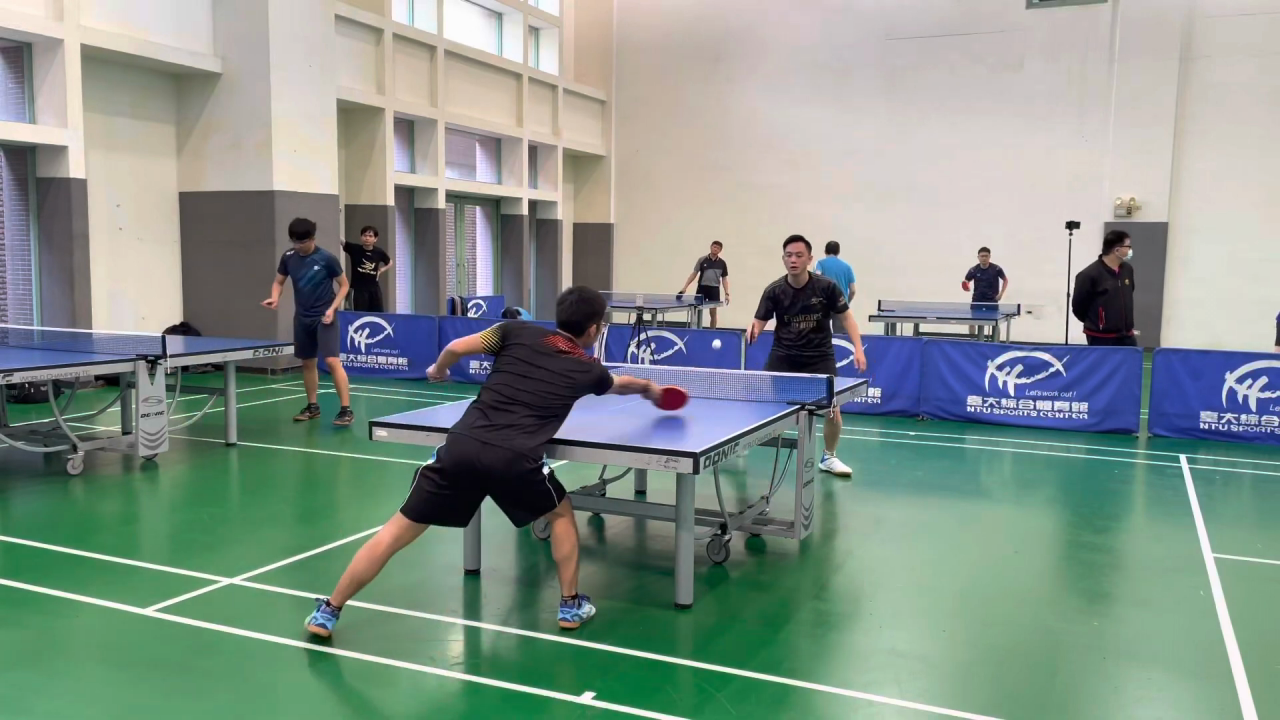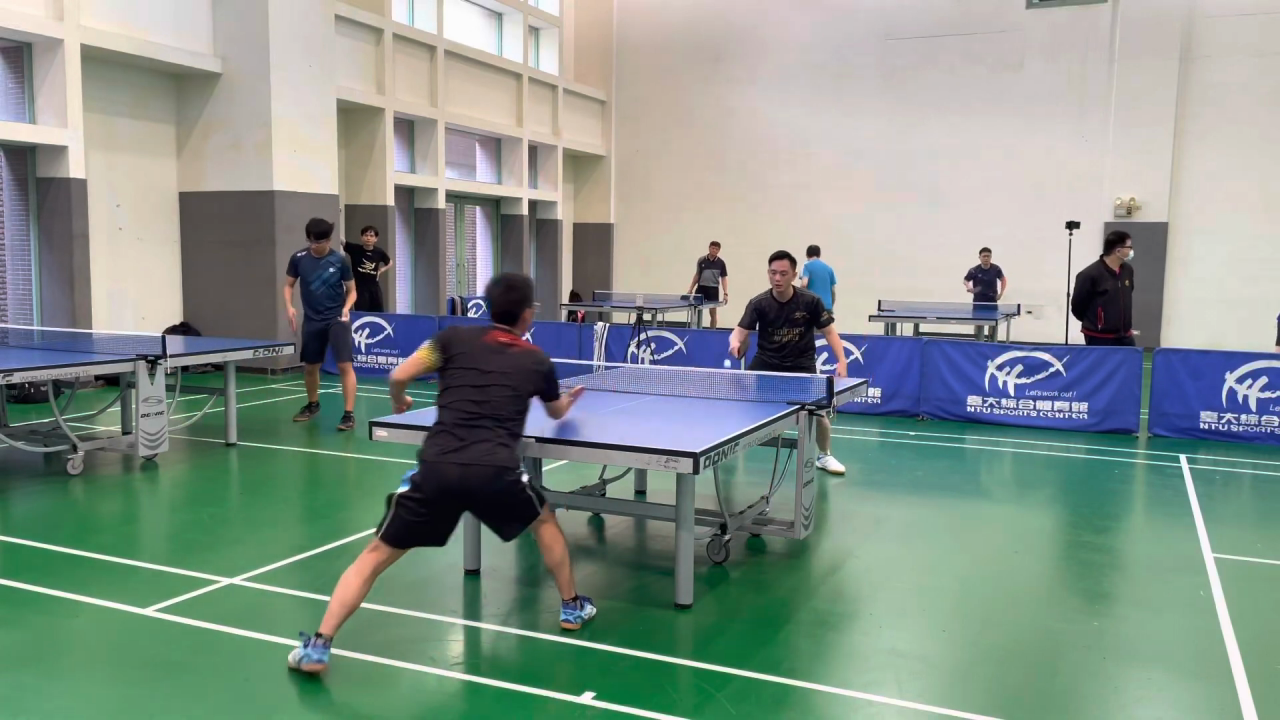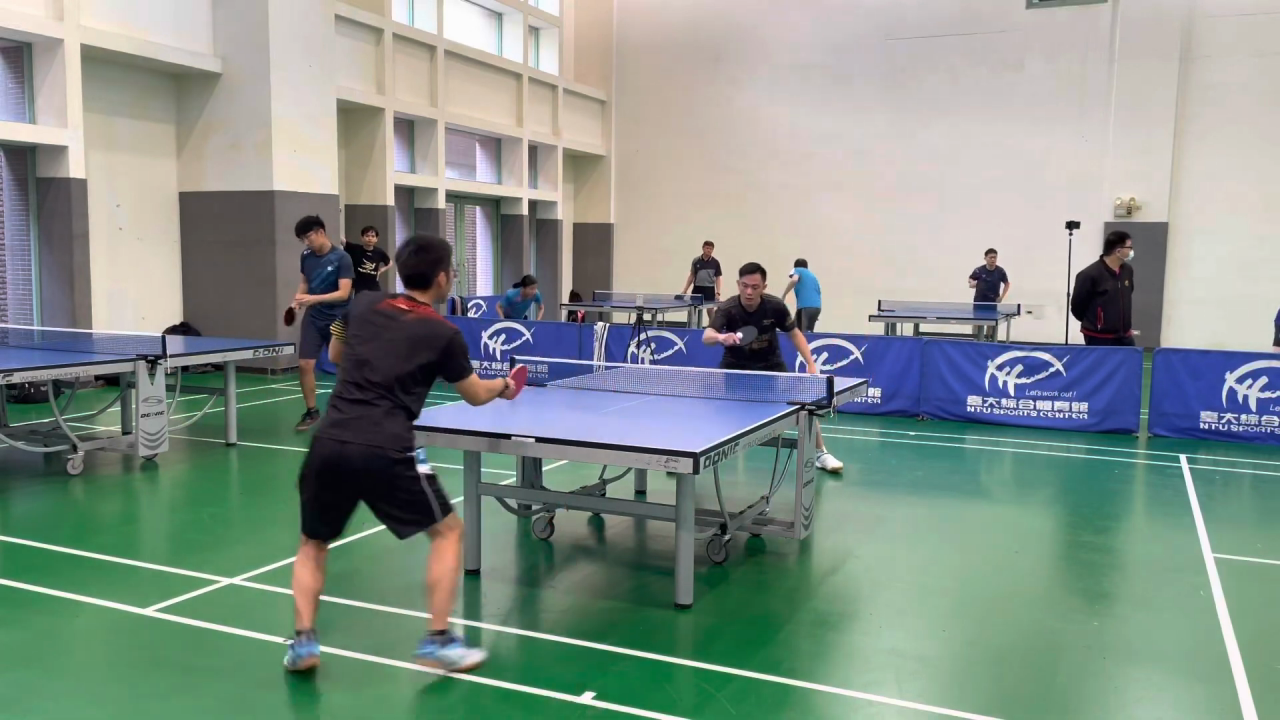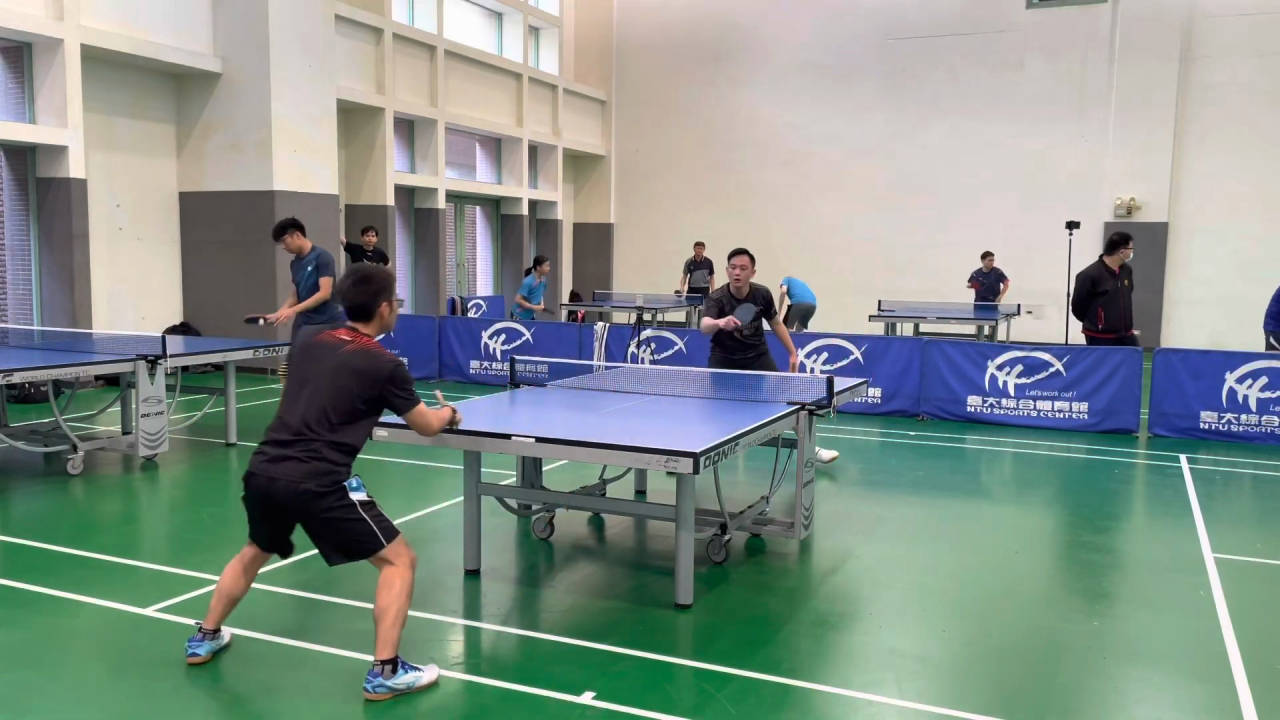
dt=0.3s
person 1, frame 1
left shoulder: (520, 331)
right shoulder: (589, 367)
left elbow: (457, 348)
right elbow: (621, 385)
left wrist: (438, 368)
right wrist: (647, 387)
left hip: (464, 447)
right hip: (516, 460)
left knee: (400, 529)
right knee: (562, 517)
left ankle: (328, 611)
right ankle: (571, 605)
person 1, frame 2
left shoulder: (458, 337)
right shoulder: (538, 362)
left elbow: (400, 376)
right elbow: (558, 412)
left wrist: (399, 400)
right wrist: (571, 397)
left hip: (438, 469)
right hip: (495, 472)
left knee: (376, 555)
right knee: (545, 523)
left ankle: (317, 646)
right ankle: (572, 606)
person 1, frame 3
left shoulder: (362, 306)
right shoulder: (443, 333)
right elbow: (476, 396)
right wrist: (505, 385)
left hip: (328, 446)
right hip: (386, 451)
left knee: (312, 546)
right knee: (448, 533)
left ankle: (304, 640)
right ankle: (440, 640)
person 1, frame 4
left shoulder: (307, 339)
right shoulder: (384, 365)
right elbow: (426, 426)
right wrist: (449, 413)
left hip: (263, 473)
right hip: (317, 484)
left knee: (255, 551)
right knee: (399, 560)
left ankle: (204, 637)
right ankle: (384, 670)
person 2, frame 1
left shoulder: (826, 286)
right shoulder: (774, 291)
left elbow: (845, 316)
right elbow: (759, 321)
left wrist: (859, 349)
right wrist: (753, 330)
left hip: (819, 356)
right hip: (784, 355)
left knee: (832, 410)
left ankle: (828, 458)
person 2, frame 2
left shoulder: (810, 301)
right shoulder: (759, 303)
left elbow: (828, 331)
right elbow: (740, 331)
left wrist: (841, 361)
right wrist: (735, 343)
left hip: (801, 364)
right hip: (766, 362)
left knee: (818, 414)
left ankle: (824, 456)
person 2, frame 3
left shoulder: (775, 306)
right shoulder: (727, 309)
left elbow: (794, 333)
right elbow: (707, 336)
left wrist: (811, 363)
right wrist: (722, 337)
left hip: (769, 364)
right hip: (736, 364)
left ankle: (821, 454)
person 2, frame 4
left shoulder: (762, 294)
right shoulder: (716, 299)
left elbow: (776, 323)
right elbow: (704, 325)
left wrist: (792, 352)
right wrist: (720, 323)
left hip: (757, 356)
right hip: (724, 358)
person 3, frame 1
left shoulder: (327, 259)
right shoulder: (288, 257)
left elbow: (344, 285)
right elbow: (278, 282)
left wrist: (333, 309)
right wrist: (274, 297)
left hip: (325, 317)
right hip: (302, 318)
left knee: (332, 361)
right knee: (308, 363)
left ankle: (346, 410)
right ankle: (313, 406)
person 3, frame 2
left shoulder: (340, 261)
right shoulder: (298, 259)
left elbow: (351, 290)
right elbow: (289, 285)
left wrist: (346, 308)
right wrist: (289, 307)
left hip: (337, 321)
right hip: (311, 321)
left knee: (345, 366)
right knee: (310, 367)
left ankle: (349, 414)
right ankle: (312, 405)
person 3, frame 3
left shoulder: (342, 259)
right shoulder: (306, 256)
left elbow: (344, 293)
left wrist: (312, 298)
right wrist: (299, 299)
left hip: (338, 320)
right hip: (313, 319)
right knee: (305, 366)
right ankle: (311, 411)
person 3, frame 4
left shoulder: (322, 257)
right shoulder: (295, 264)
left elbow: (325, 293)
left wrist: (293, 311)
right wrist: (278, 313)
left hip: (327, 323)
right hip: (303, 325)
